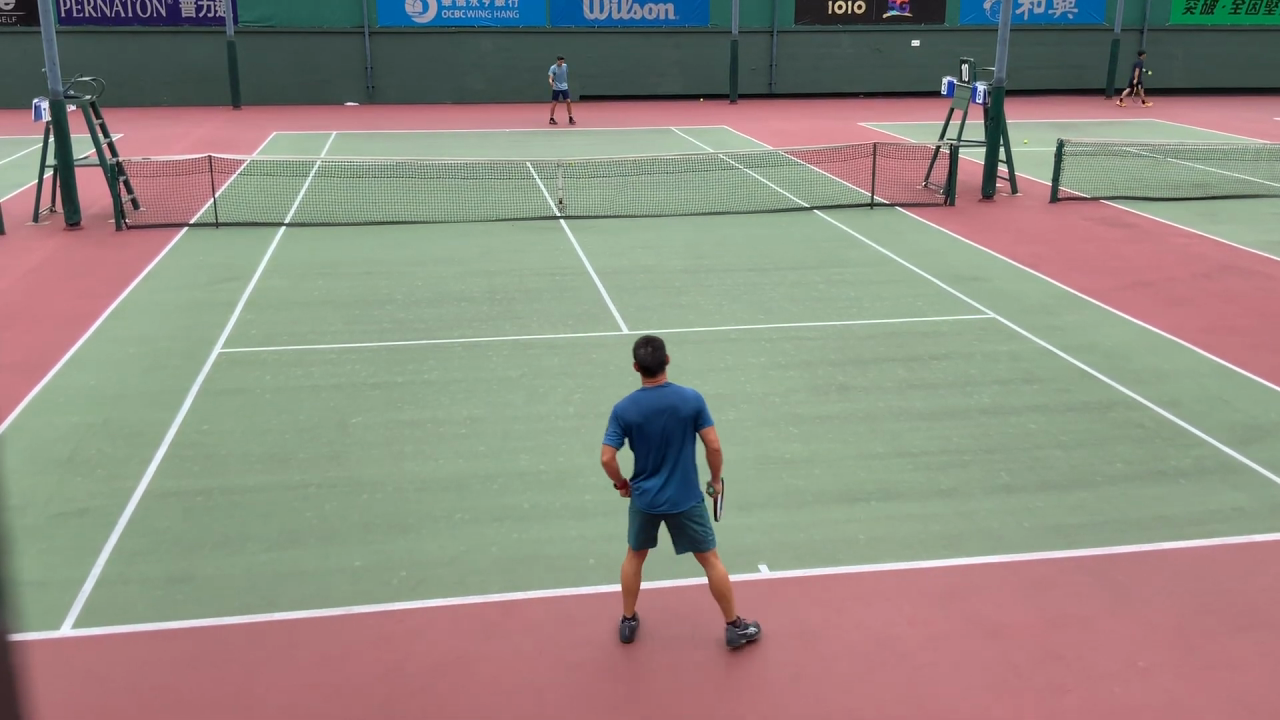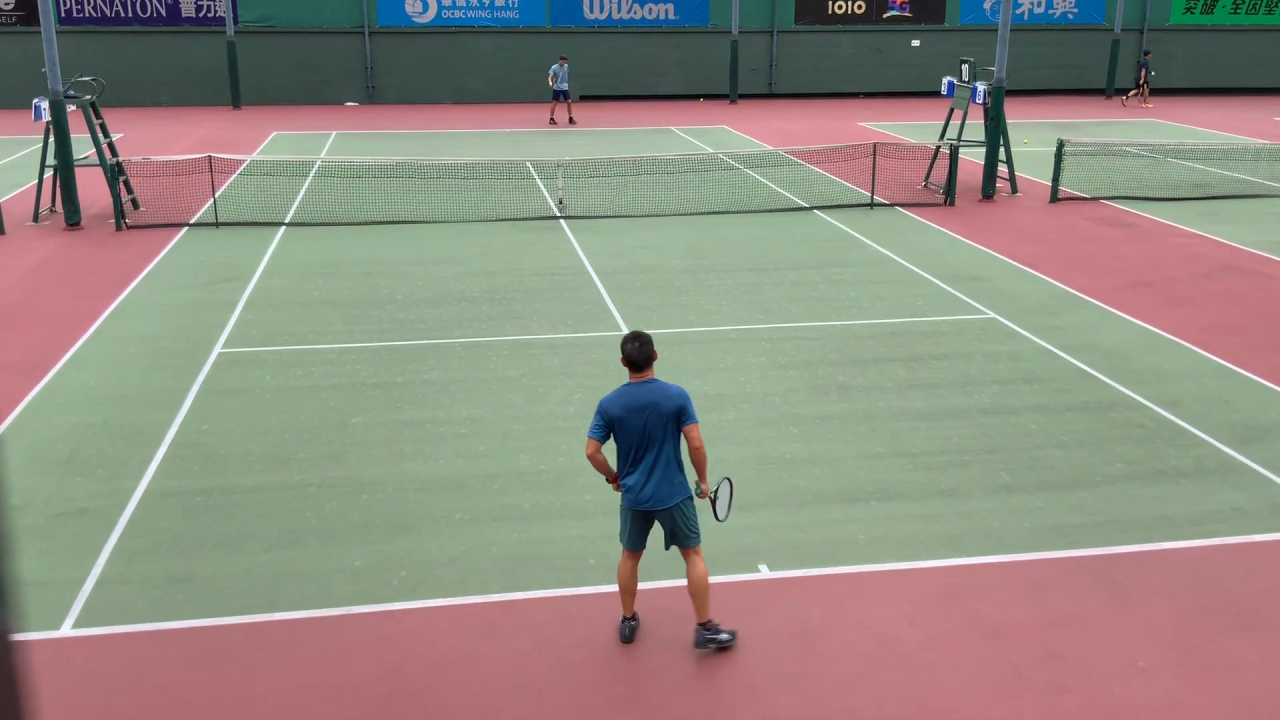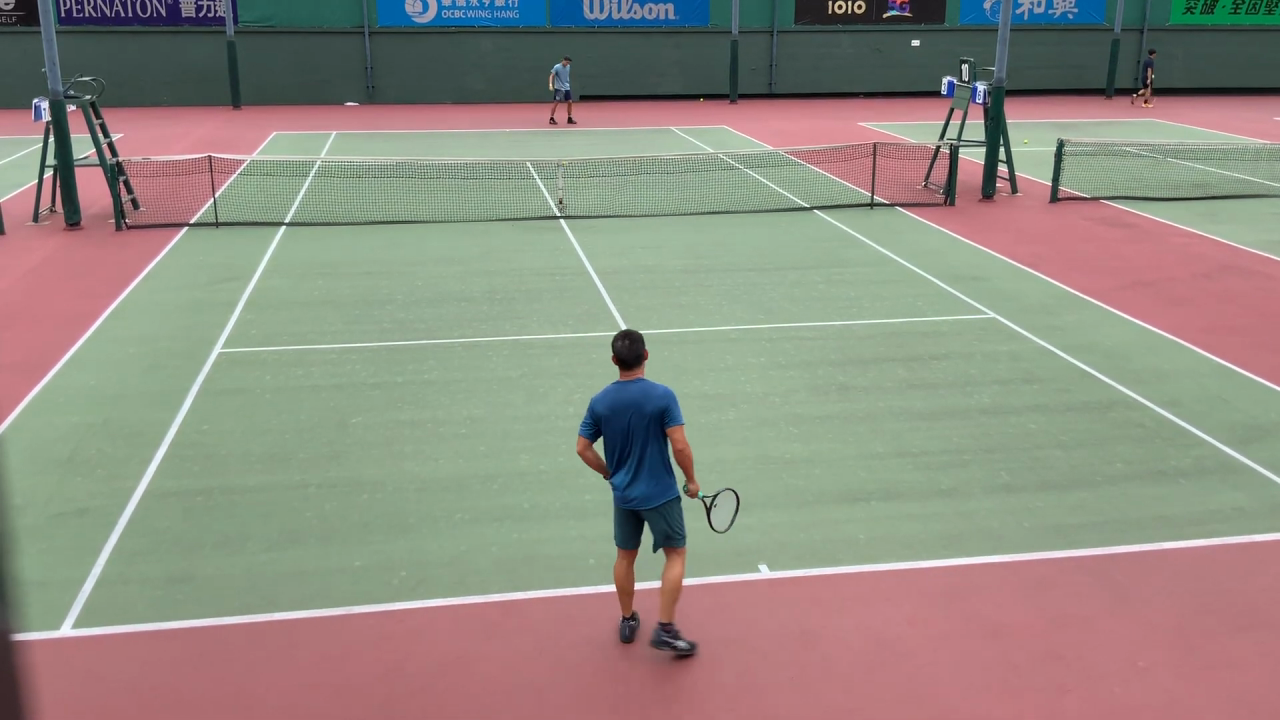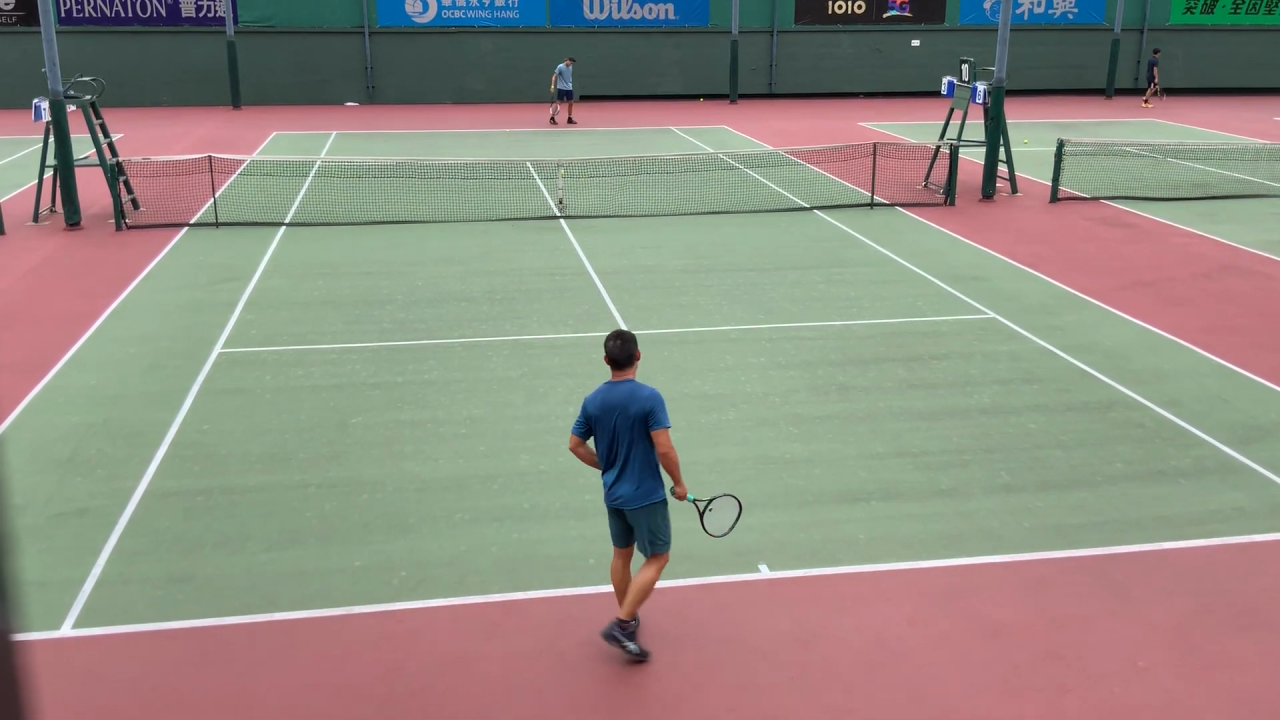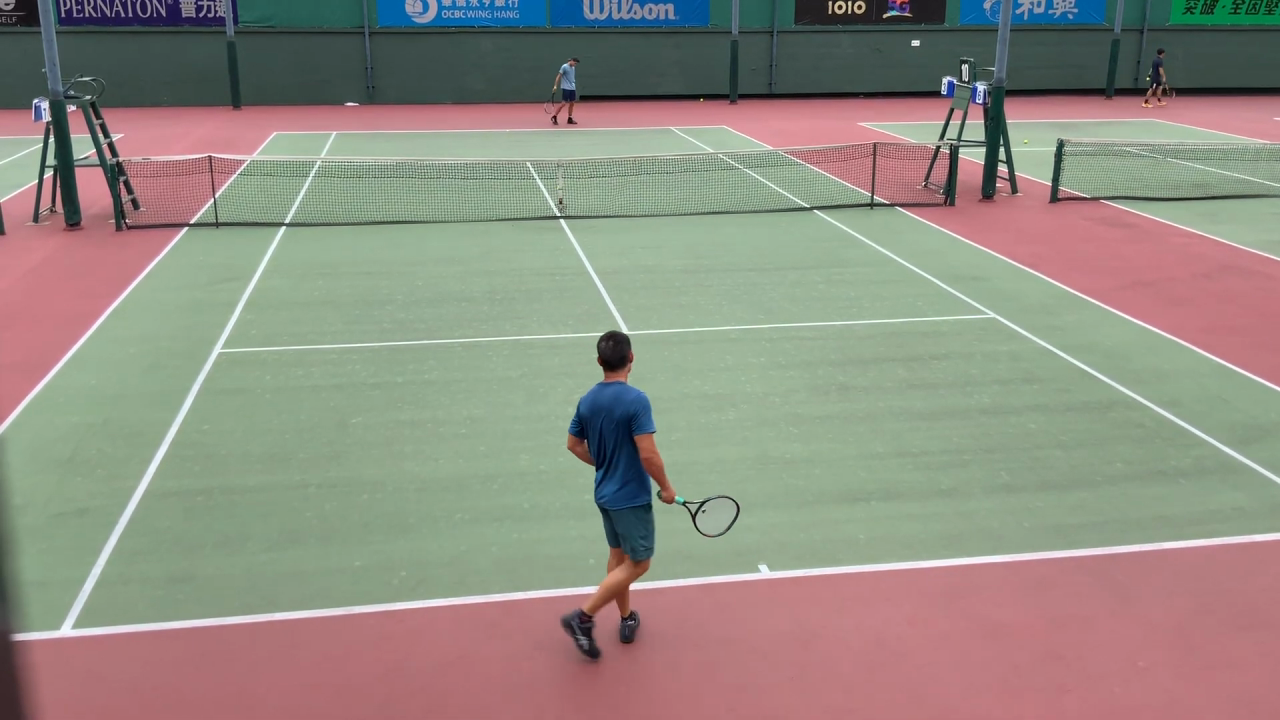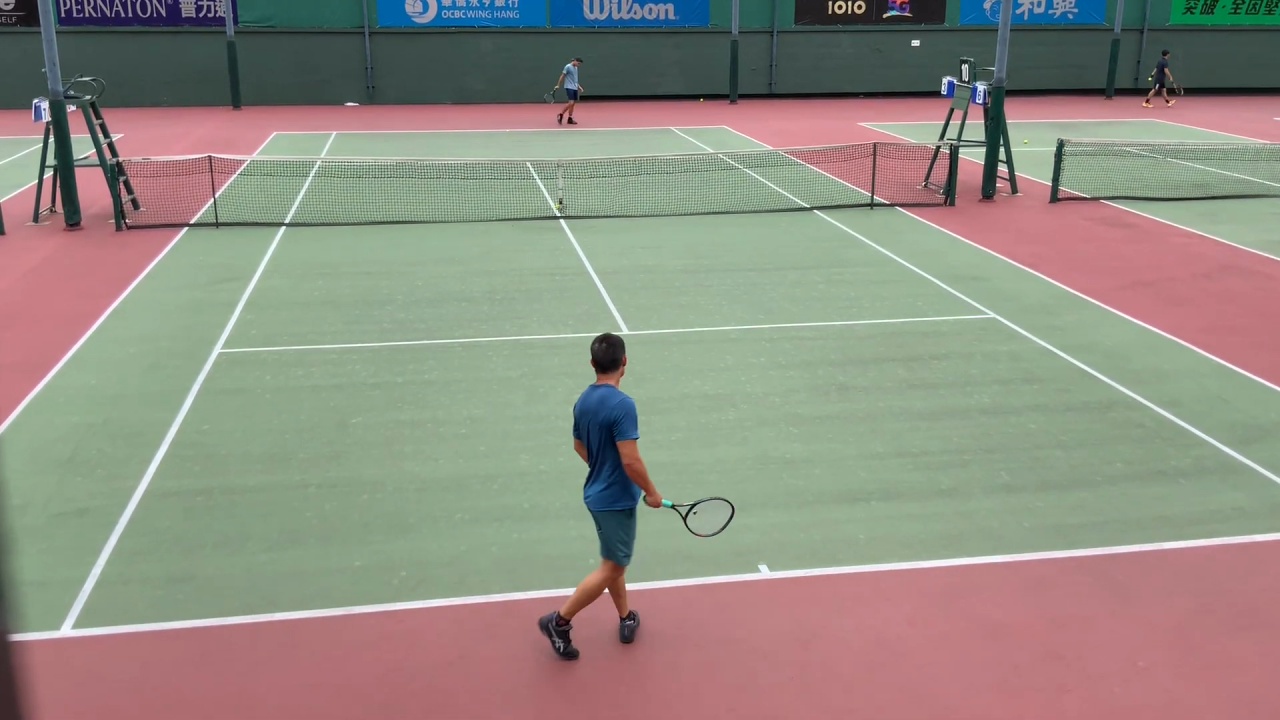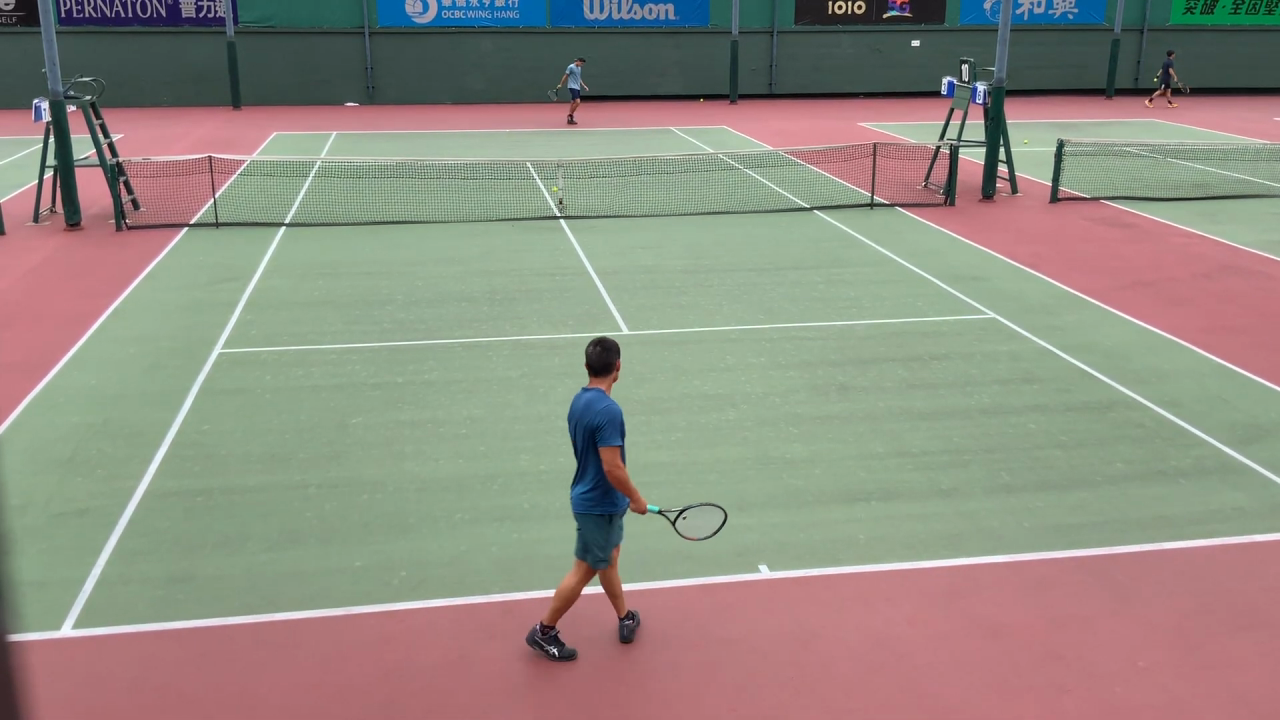
dt=0.1s
person 1, frame 1
left shoulder: (624, 408)
right shoulder: (691, 399)
left elbow: (607, 458)
right elbow: (713, 446)
left wrist: (621, 483)
right wrist: (716, 479)
left hip: (643, 499)
right hip: (685, 499)
left knee: (634, 557)
right knee: (710, 559)
left ankle: (628, 621)
right ankle: (735, 626)
person 1, frame 2
left shoulder: (610, 403)
right shoulder: (677, 396)
left elbow: (592, 452)
right elbow: (696, 444)
left wrist: (613, 477)
right wrist: (703, 478)
left hip: (633, 496)
right hip: (672, 494)
left knee: (629, 556)
right knee: (693, 554)
left ankle: (628, 621)
right ankle: (704, 626)
person 1, frame 3
left shoulder: (600, 401)
right shoulder: (662, 396)
left elbow: (583, 448)
right elbow: (680, 446)
right wrist: (691, 480)
left hip: (623, 494)
right hip: (660, 493)
left knee: (625, 556)
right knee: (675, 556)
left ankle: (627, 620)
right ankle: (666, 628)
person 1, frame 4
left shoulder: (593, 400)
right shoulder: (649, 397)
left elbow: (577, 446)
right elbow: (664, 449)
right wrist: (678, 483)
left hip: (615, 493)
right hip: (646, 495)
left knee: (622, 556)
right knee: (657, 559)
left ankle: (628, 618)
right ankle: (621, 624)
person 1, frame 5
left shoulder: (587, 400)
right shoulder: (636, 400)
left elbow: (574, 444)
right elbow: (648, 454)
right wrist: (666, 487)
left hip: (605, 493)
right hip: (632, 497)
left knee: (619, 556)
right knee: (636, 564)
left ankle: (627, 619)
right ankle: (582, 617)
person 1, frame 6
left shoulder: (584, 400)
right shoulder: (622, 404)
left elbow: (579, 447)
right elbow: (631, 460)
right wrist: (651, 492)
left hip: (600, 493)
right hip: (616, 499)
left knee: (616, 560)
right knee: (612, 568)
left ankle: (626, 619)
right ankle: (558, 621)
person 1, frame 7
left shoulder: (578, 401)
right shoulder: (608, 410)
right elbow: (613, 467)
right wrist: (636, 499)
left hip: (586, 496)
right hip: (599, 503)
left knee: (609, 558)
right knee: (585, 570)
left ankle: (624, 619)
right ankle: (544, 631)
